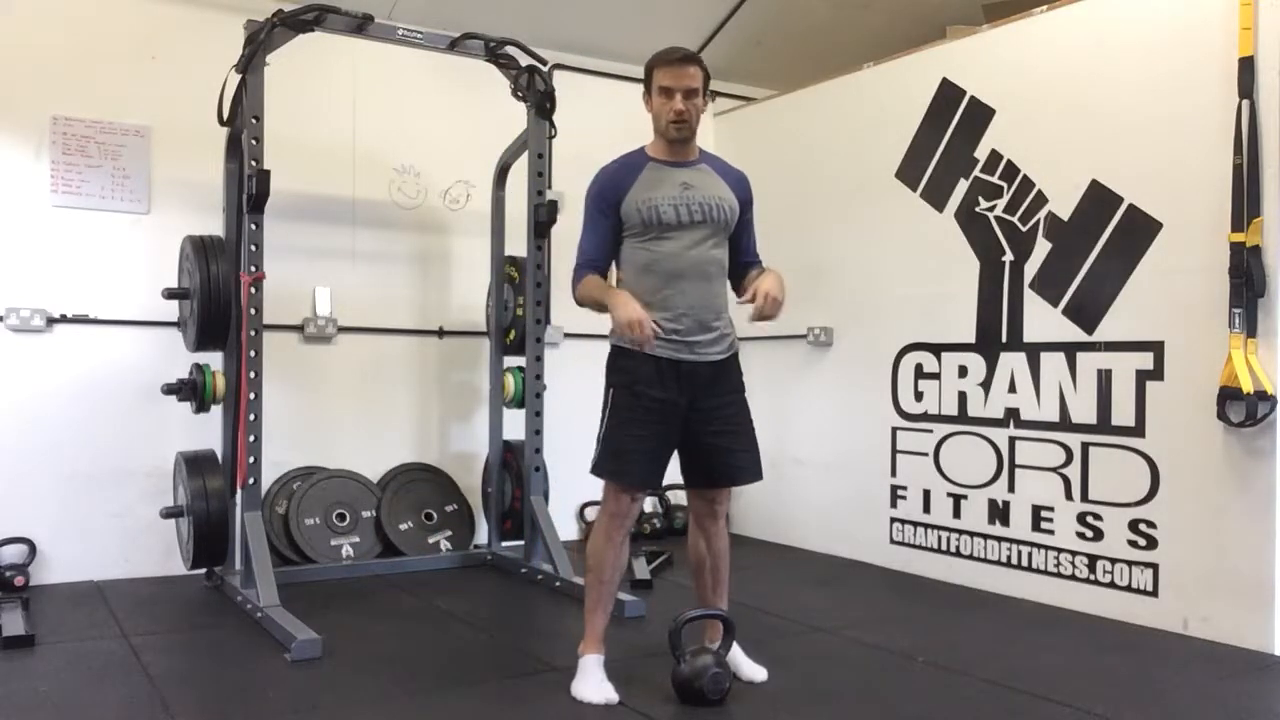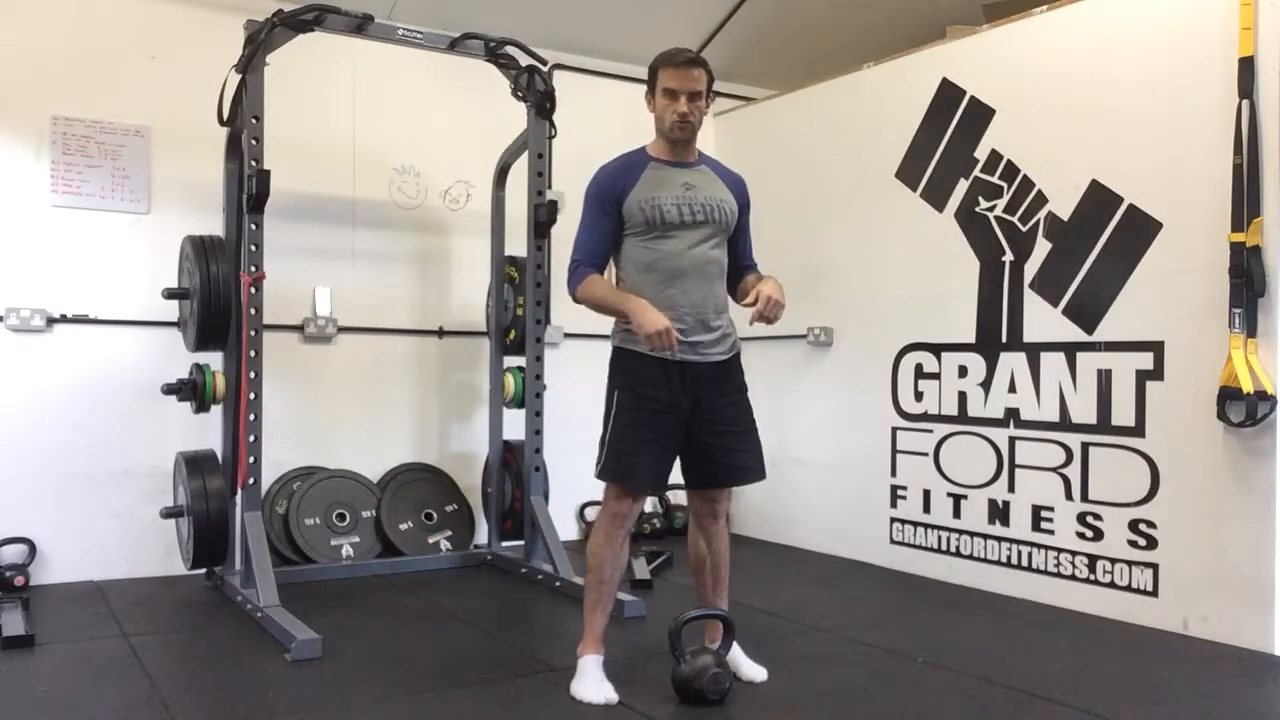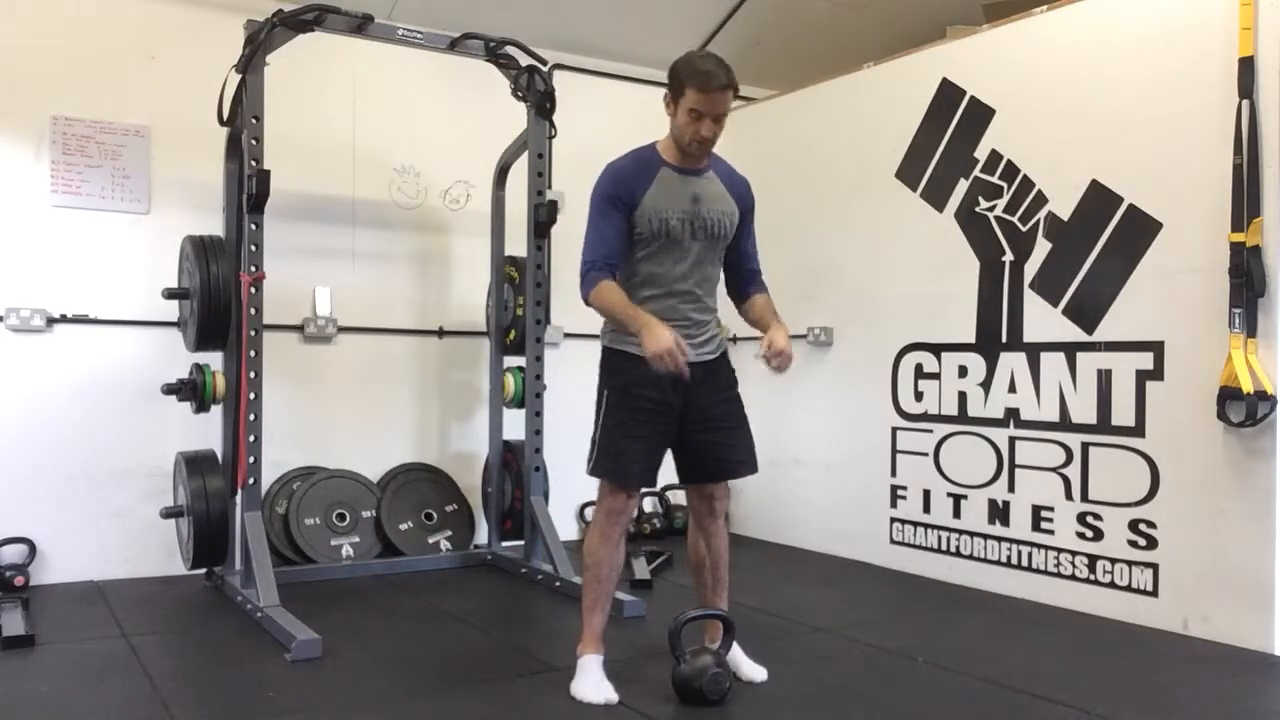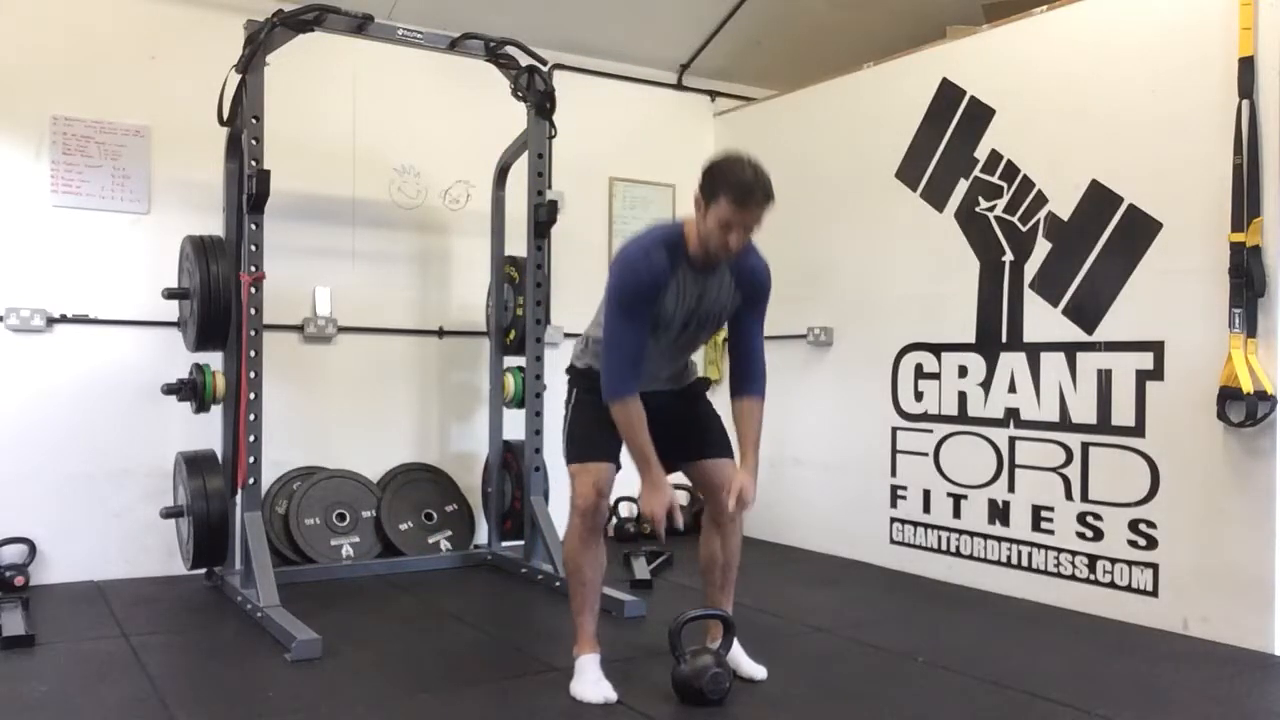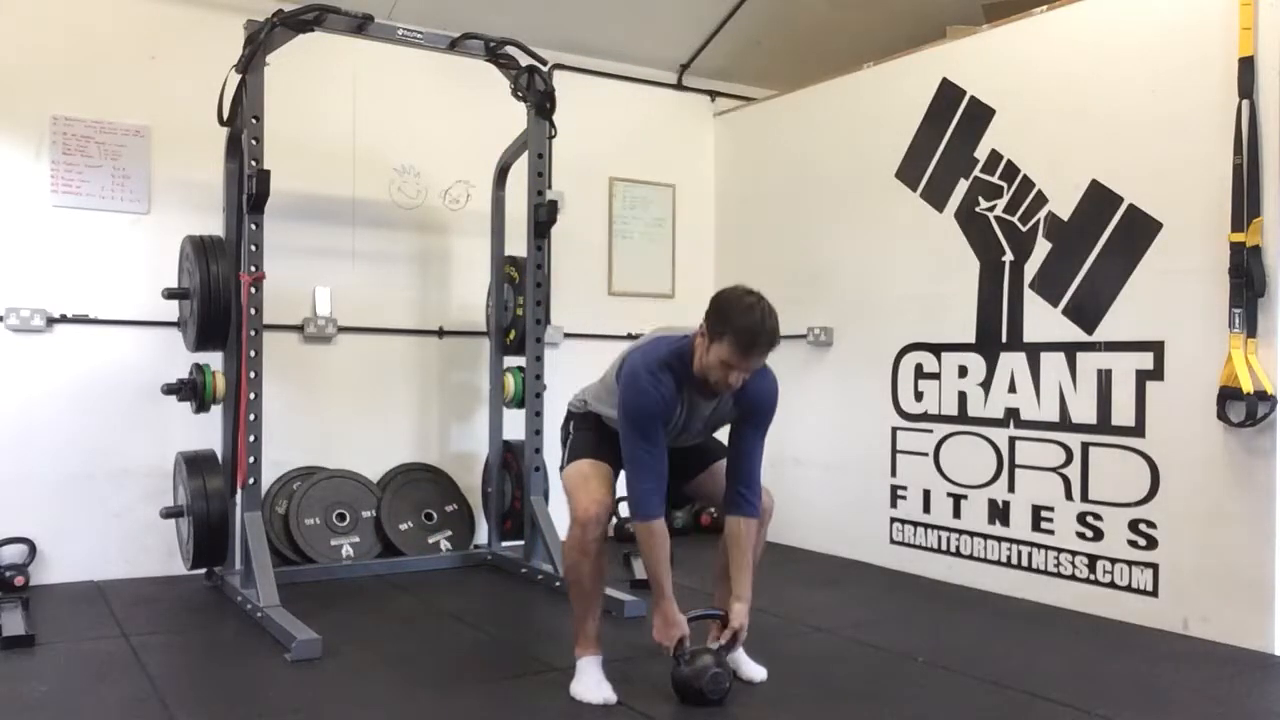
dt=0.4s
person 1, frame 1
left shoulder: (732, 183)
right shoulder: (616, 180)
left elbow: (742, 267)
right elbow: (584, 274)
left wrist: (768, 280)
right wrist: (616, 298)
left hip: (716, 364)
right hip: (643, 363)
left knee: (713, 504)
right knee: (621, 503)
left ankle: (716, 641)
right ankle: (591, 653)
person 1, frame 2
left shoulder: (730, 186)
right shoulder: (617, 179)
right elbow: (582, 277)
left wrist: (765, 283)
right wrist: (634, 306)
left hip: (719, 366)
right hip: (645, 365)
left knee: (713, 506)
right knee: (621, 506)
left ankle: (716, 640)
right ankle: (590, 654)
person 1, frame 3
left shoulder: (734, 188)
right shoulder: (624, 178)
left elbow: (744, 280)
right elbow: (595, 279)
left wrist: (772, 330)
right wrist: (647, 331)
left hip: (708, 364)
right hip: (633, 364)
left knee: (711, 503)
right knee: (616, 504)
left ankle: (716, 639)
right ankle: (589, 653)
person 1, frame 4
left shoulder: (752, 272)
right shoulder: (643, 259)
left elbow: (748, 371)
right elbow: (619, 377)
left wrist: (747, 466)
right wrist: (651, 478)
left hip: (676, 384)
right hip: (601, 378)
left knee: (729, 494)
right knee: (590, 499)
left ankle: (718, 638)
right ankle: (587, 653)
person 1, frame 5
left shoulder: (759, 389)
right shoulder: (649, 373)
left elbow: (741, 496)
right elbow: (646, 498)
left wrist: (739, 600)
right wrist: (665, 608)
right hip: (601, 426)
left knee: (760, 505)
right knee: (590, 514)
left ankle: (721, 638)
right ankle: (587, 656)
